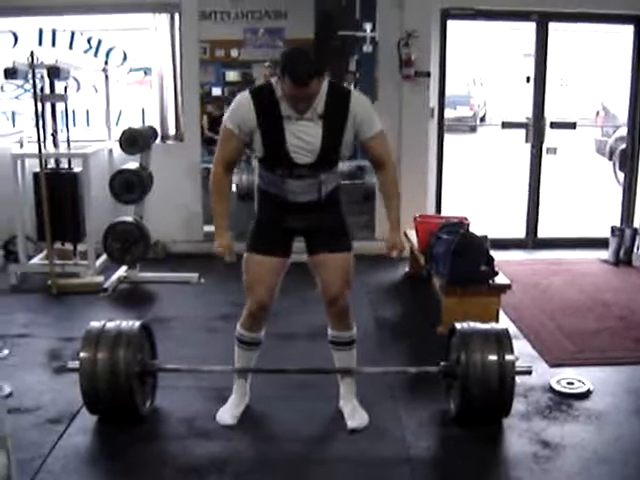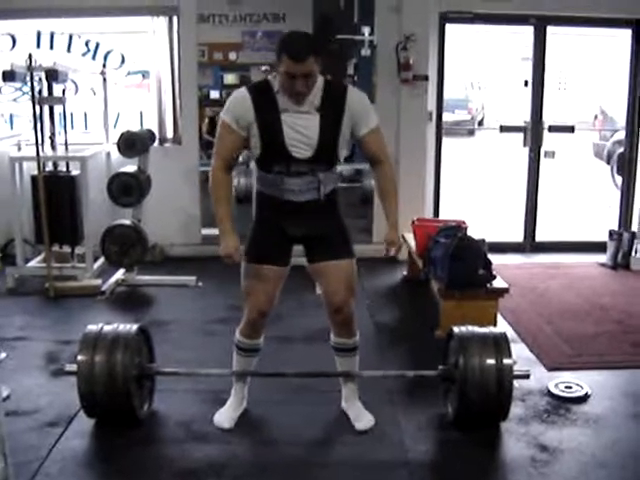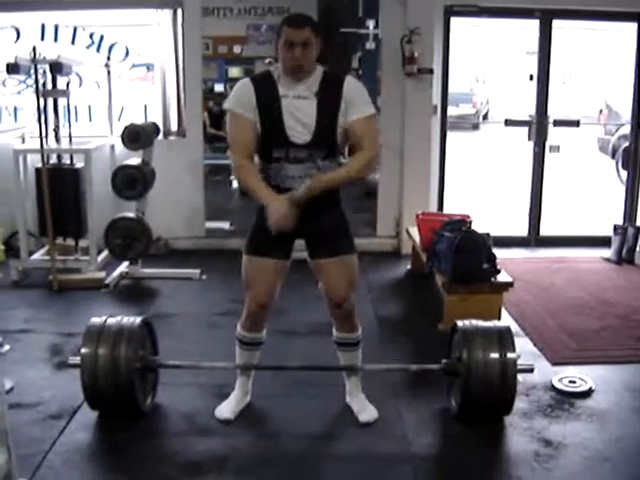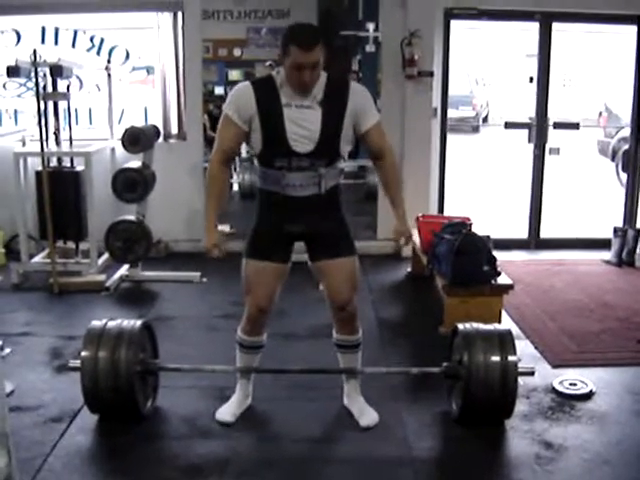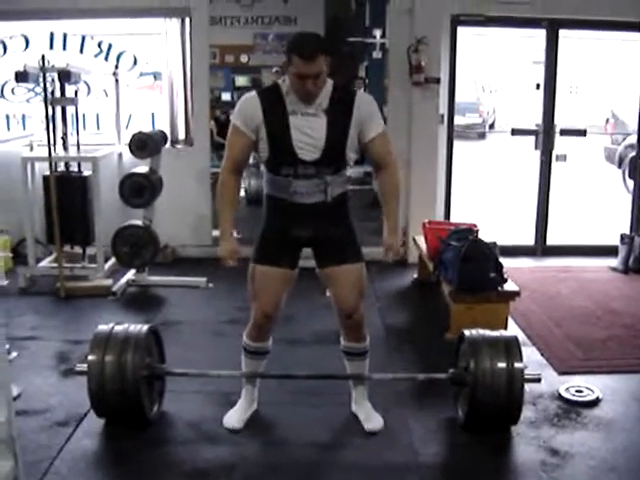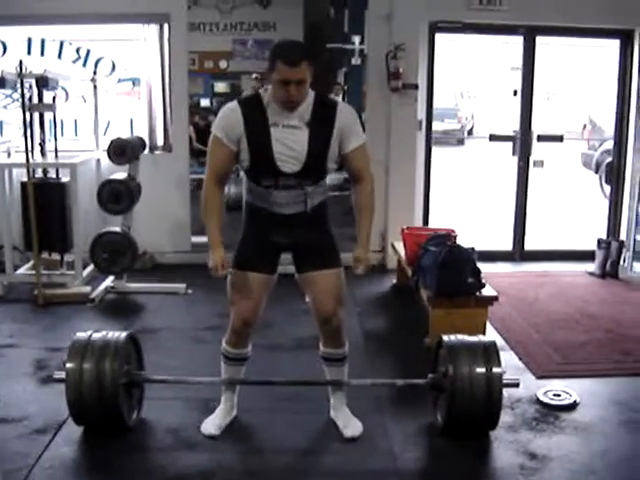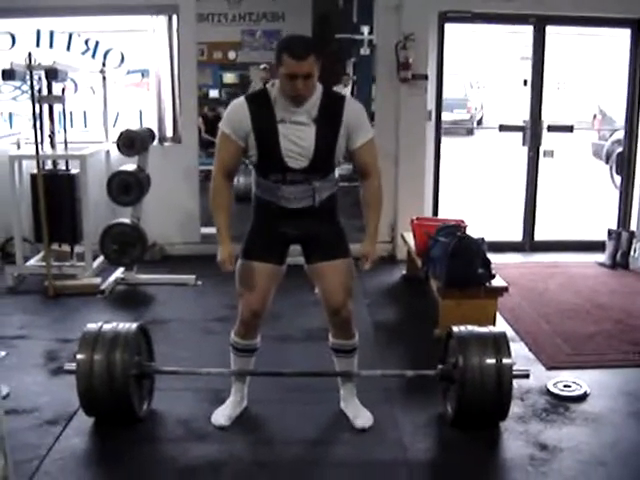
dt=0.7s
person 1, frame 1
left shoulder: (352, 104)
right shoulder: (250, 105)
left elbow: (384, 164)
right elbow: (223, 167)
left wrist: (394, 226)
right wrist: (222, 230)
left hip: (325, 211)
right hip: (273, 211)
left knee: (338, 302)
right knee: (257, 304)
left ankle: (348, 394)
right ankle: (240, 390)
person 1, frame 2
left shoulder: (350, 100)
right shoulder: (247, 101)
left elbow: (381, 162)
right elbow: (221, 167)
left wrist: (393, 223)
right wrist: (227, 232)
left hip: (324, 215)
right hip: (272, 216)
left knee: (342, 308)
right knee: (256, 312)
left ankle: (350, 396)
right ankle: (238, 394)
person 1, frame 3
left shoulder: (347, 89)
right shoulder: (250, 90)
left elbow: (369, 153)
right elbow: (240, 159)
left wrist: (315, 185)
right wrist: (273, 201)
left hip: (326, 209)
right hip: (273, 209)
left knee: (343, 303)
right knee: (256, 304)
left ankle: (354, 389)
right ankle: (242, 387)
person 1, frame 4
left shoulder: (351, 95)
right shoulder: (249, 96)
left elbow: (383, 156)
right elbow: (220, 161)
left wrist: (400, 216)
right wrist: (211, 225)
left hip: (326, 213)
right hip: (273, 214)
left knee: (345, 306)
right knee: (256, 309)
left ankle: (353, 392)
right ankle: (242, 391)
person 1, frame 5
left shoulder: (358, 104)
right shoulder: (256, 105)
left elbow: (385, 166)
right elbow: (231, 171)
left wrist: (392, 228)
right wrist: (226, 233)
left hip: (334, 219)
right hip: (280, 220)
left knee: (352, 313)
right knee: (262, 315)
left ankle: (360, 398)
right ankle: (248, 396)
person 1, frame 6
left shoulder: (339, 116)
right shoulder: (237, 115)
left elbow: (362, 179)
right elbow: (214, 181)
left wrist: (363, 242)
right wrist: (215, 245)
left hip: (313, 226)
right hip: (260, 226)
left knee: (331, 318)
right knee: (241, 320)
left ankle: (339, 404)
right ankle: (227, 403)
person 1, frame 7
left shoulder: (346, 111)
right shoulder: (245, 111)
left elbow: (370, 175)
right elbow: (223, 176)
left wrist: (371, 237)
right wrist: (224, 240)
left hip: (322, 218)
right hip: (269, 218)
left knee: (340, 309)
right knee: (250, 312)
left ankle: (349, 394)
right ankle: (238, 393)
